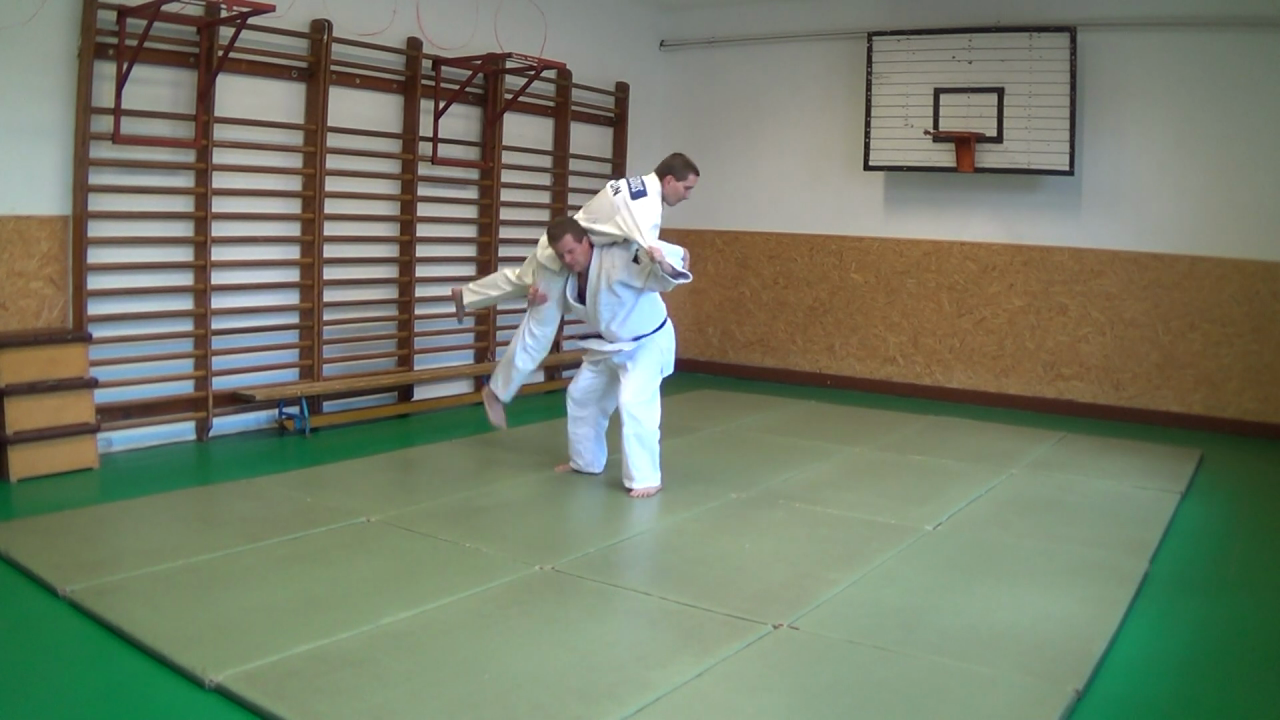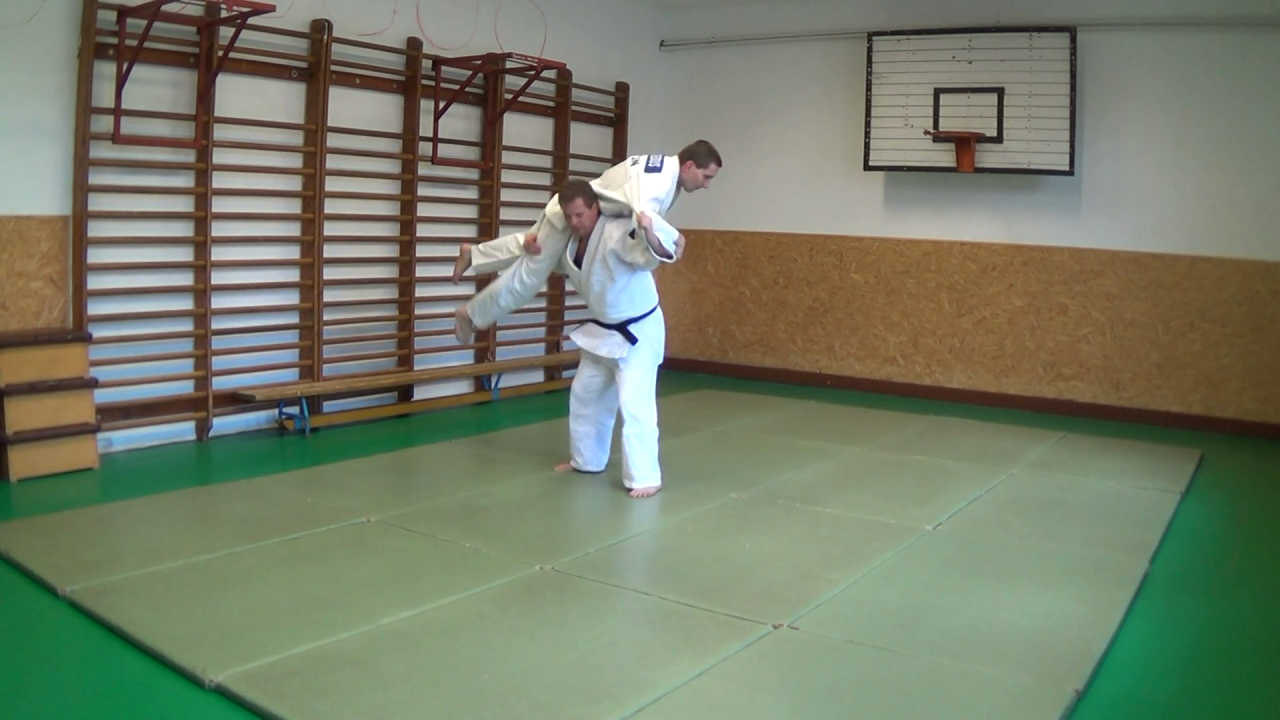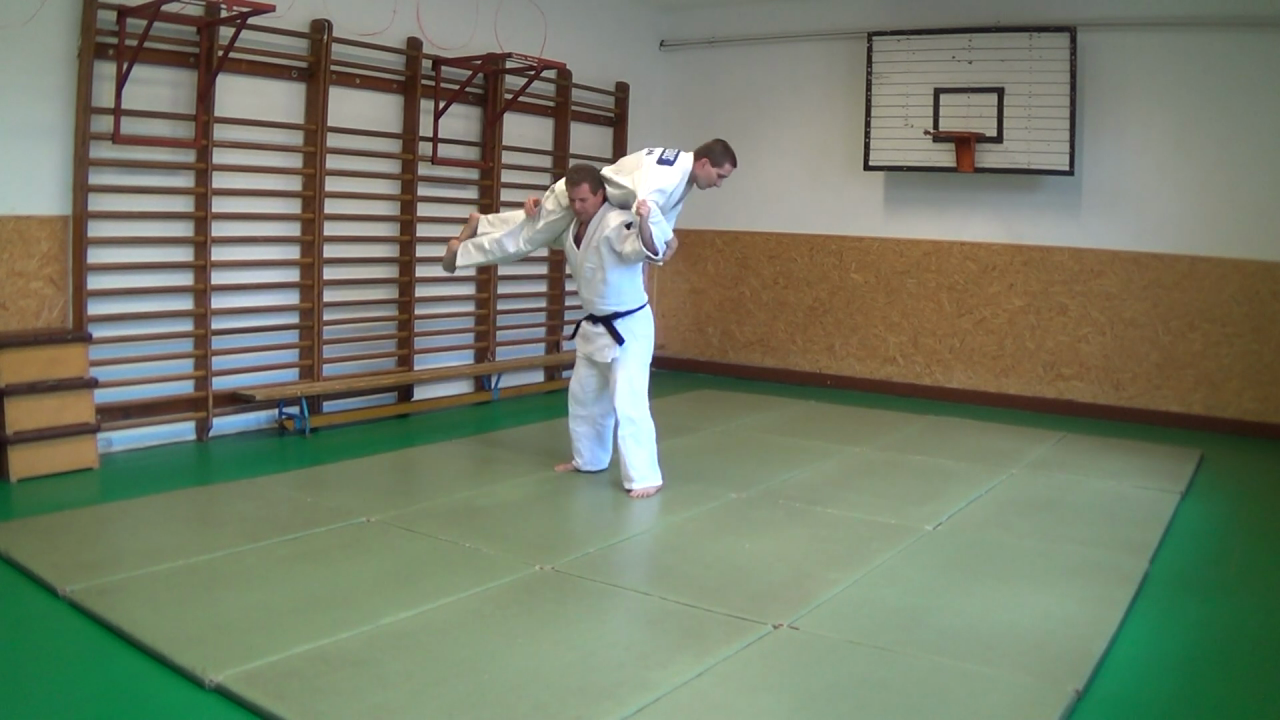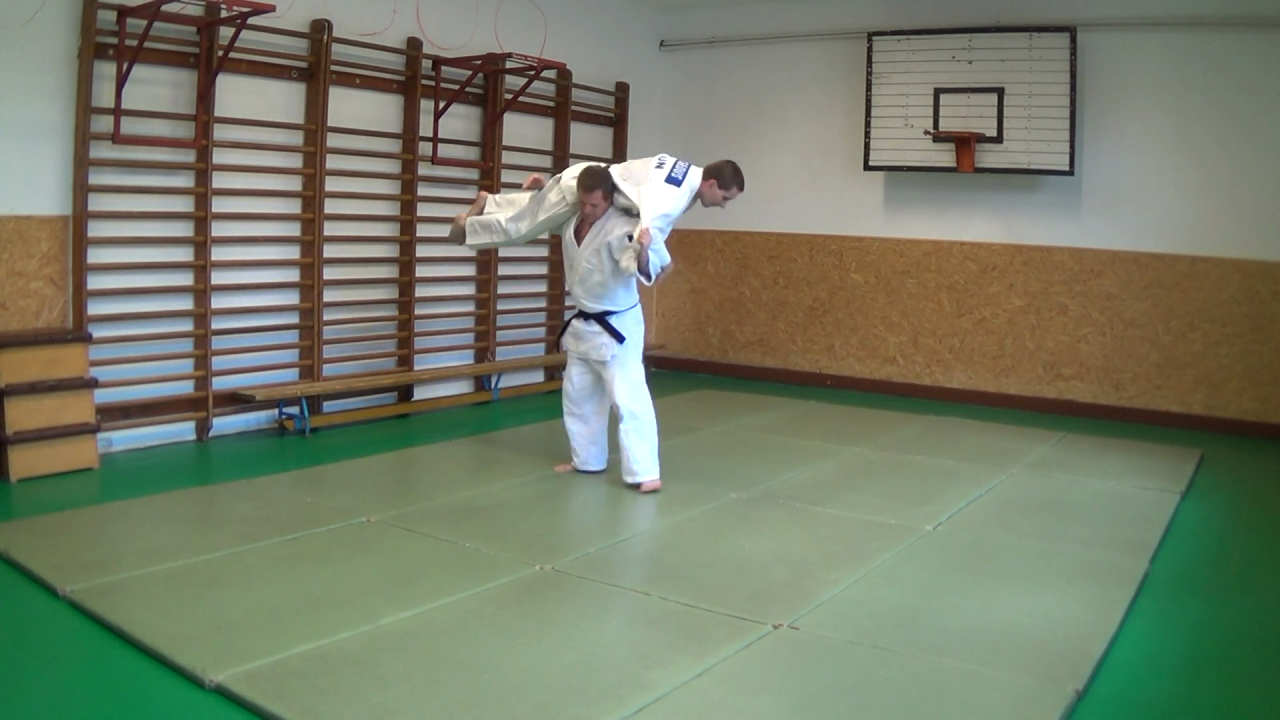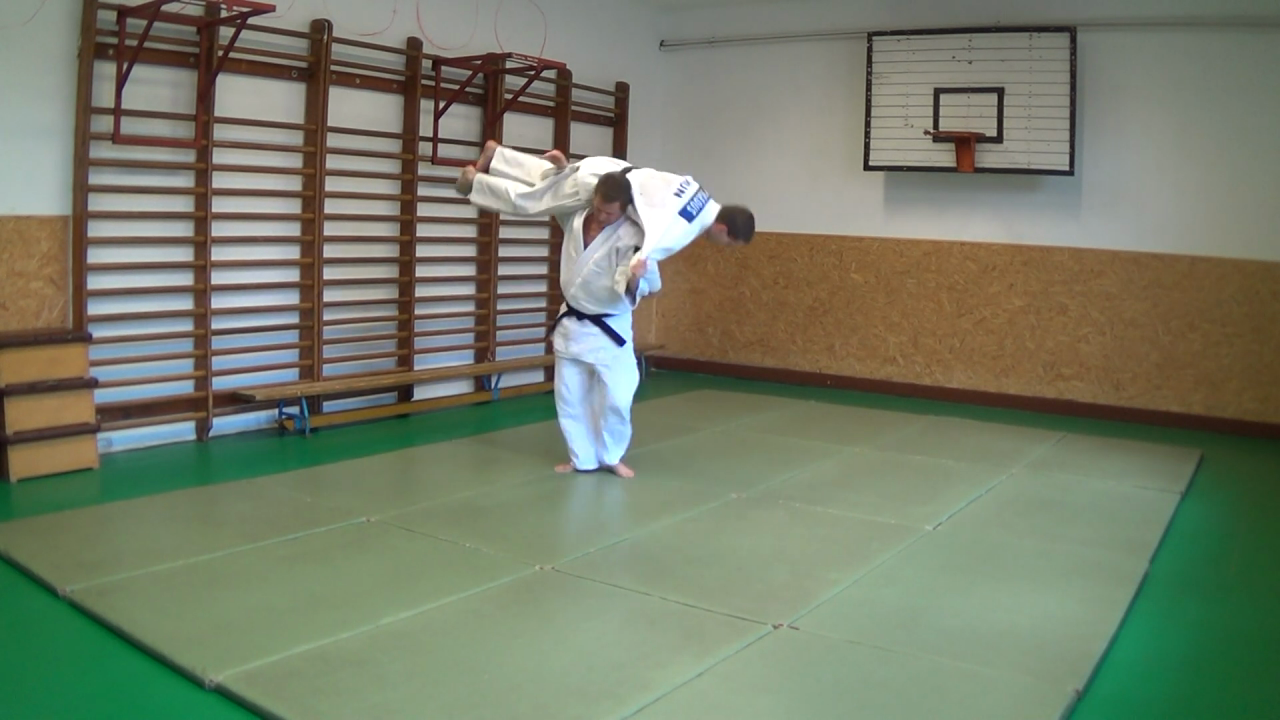
dt=0.2s
person 1, frame 1
left shoulder: (619, 258)
right shoulder: (569, 274)
left elbow: (666, 275)
right elbow: (564, 304)
left wrist: (662, 258)
right wrist: (542, 302)
left hip: (648, 341)
right hip: (608, 343)
left knee: (633, 402)
right knee: (582, 396)
left ankle: (644, 478)
right ankle: (585, 460)
person 1, frame 2
left shoulder: (619, 233)
right shoulder: (572, 241)
left elbow: (654, 252)
right elbow: (550, 265)
left wrist: (648, 230)
left hip: (639, 331)
right hip: (601, 330)
left knee: (634, 402)
right knee: (585, 394)
left ankle: (644, 477)
right ankle: (586, 460)
person 1, frame 3
left shoulder: (618, 222)
right shoulder: (572, 226)
left elbow: (648, 248)
right elbow: (540, 241)
left wrist: (644, 225)
left hip: (629, 325)
right hip: (596, 327)
left knee: (629, 401)
right knee: (585, 395)
left ankle: (645, 476)
right ankle: (589, 459)
person 1, frame 4
left shoulder: (619, 229)
right shoulder: (570, 218)
left elbow: (638, 266)
left wrist: (644, 251)
left hip: (618, 326)
right hip: (582, 324)
left knee: (626, 398)
right knee: (577, 396)
left ankle: (644, 471)
right ankle: (587, 459)
person 1, frame 5
left shoulder: (629, 239)
right shoulder: (576, 212)
left elbow: (641, 286)
right elbow: (539, 186)
left wrist: (635, 279)
left hip: (610, 328)
right hip: (573, 323)
left knee: (616, 399)
right knee: (570, 395)
left ankle: (612, 456)
right ankle: (583, 458)
person 2, frame 1
left shoulder: (643, 186)
right shoulder: (646, 202)
right elbow: (648, 249)
right hip: (560, 256)
left knee: (518, 281)
right knee: (537, 333)
left ankle: (466, 296)
right ankle: (497, 393)
person 2, frame 2
left shoulder: (672, 179)
right shoulder: (656, 176)
right elbow: (644, 213)
left knee: (525, 248)
right knee: (528, 275)
left ankle: (473, 255)
right ankle: (470, 315)
person 2, frame 3
left shoulder: (684, 175)
right shoulder: (669, 172)
left elbow: (666, 214)
right elbow: (646, 201)
left wrist: (665, 238)
right wrist: (663, 242)
left knee: (529, 222)
right knee: (522, 238)
left ankle: (478, 223)
right ankle: (460, 251)
person 2, frame 4
left shoulder: (690, 178)
right shoulder: (675, 193)
left elbow: (658, 215)
right elbow: (650, 220)
left knee: (533, 207)
right knee: (525, 223)
left ankle: (487, 205)
right ankle: (468, 227)
person 2, frame 5
left shoulder: (705, 203)
right shoulder: (687, 226)
right elbow: (653, 246)
left hip: (613, 170)
right hip: (601, 182)
left knee: (543, 175)
right knee: (530, 200)
left ankle: (494, 156)
right ankle: (475, 180)
